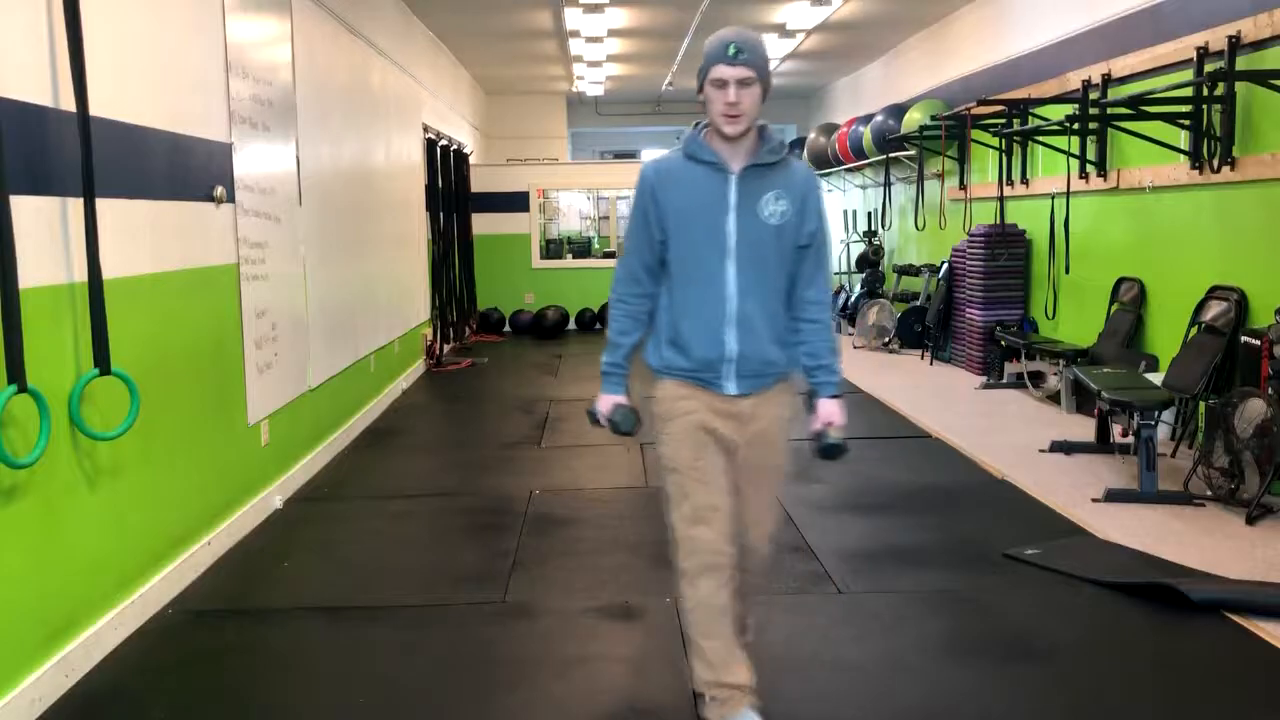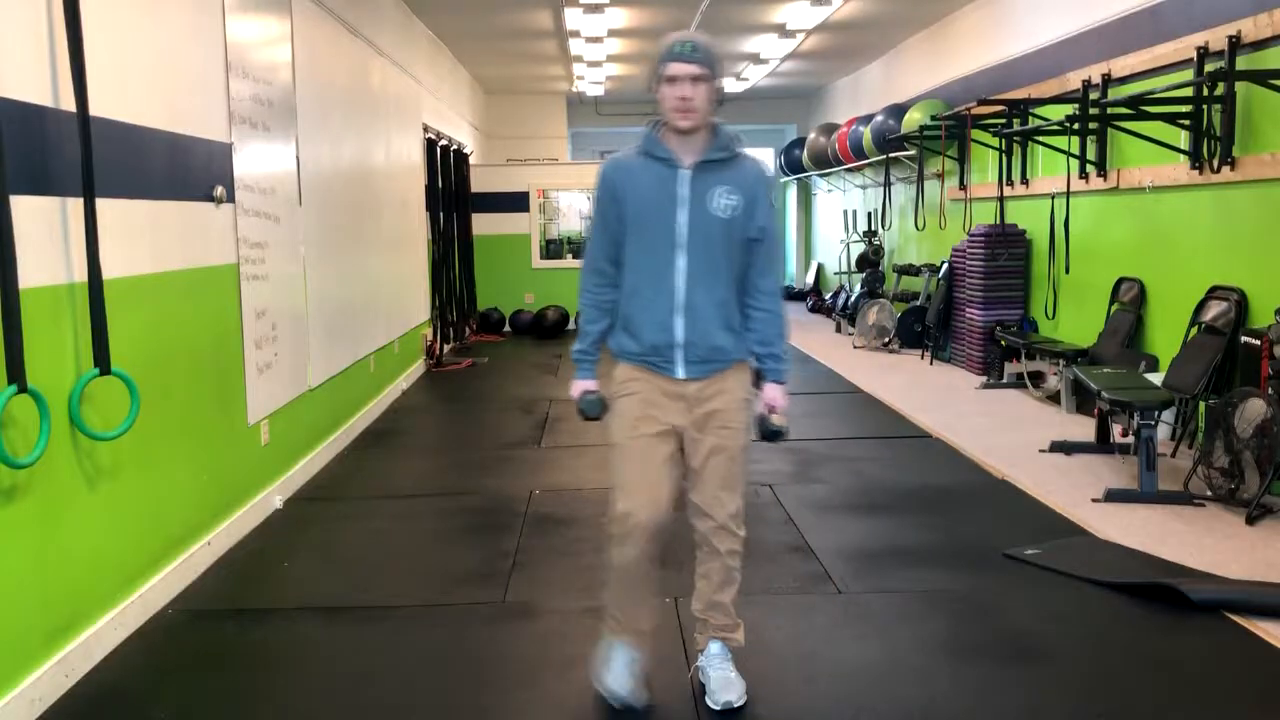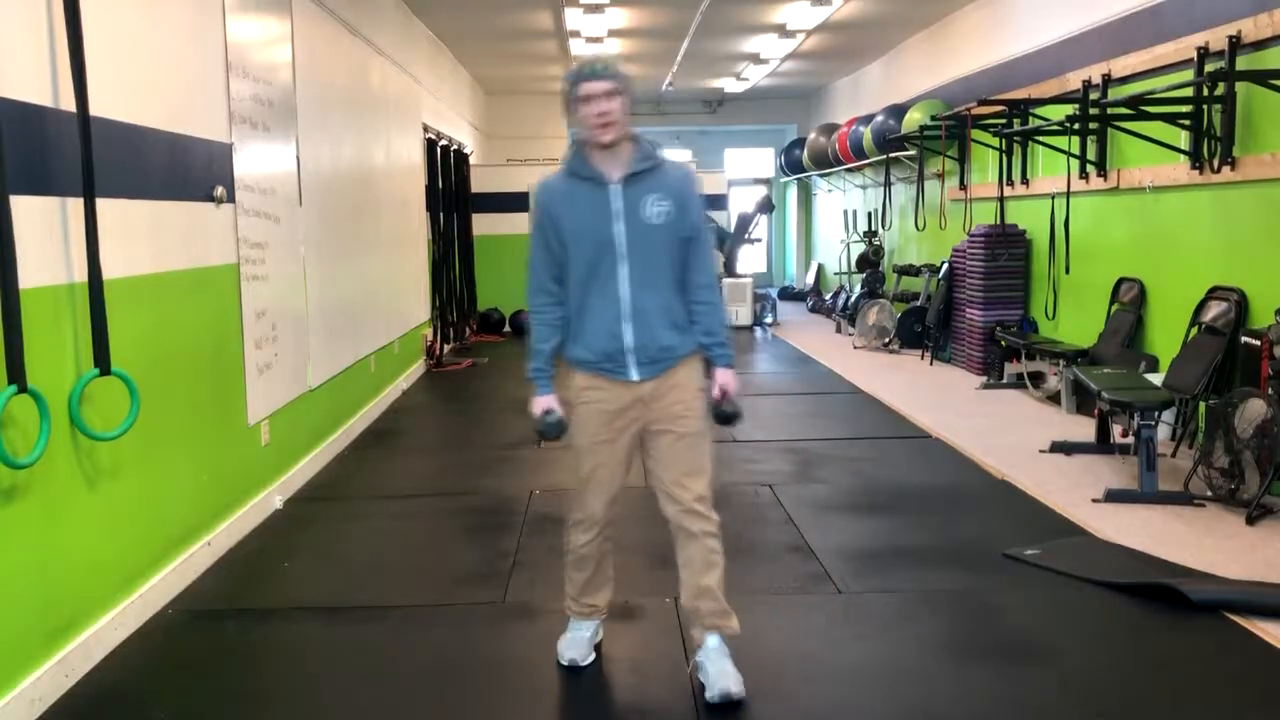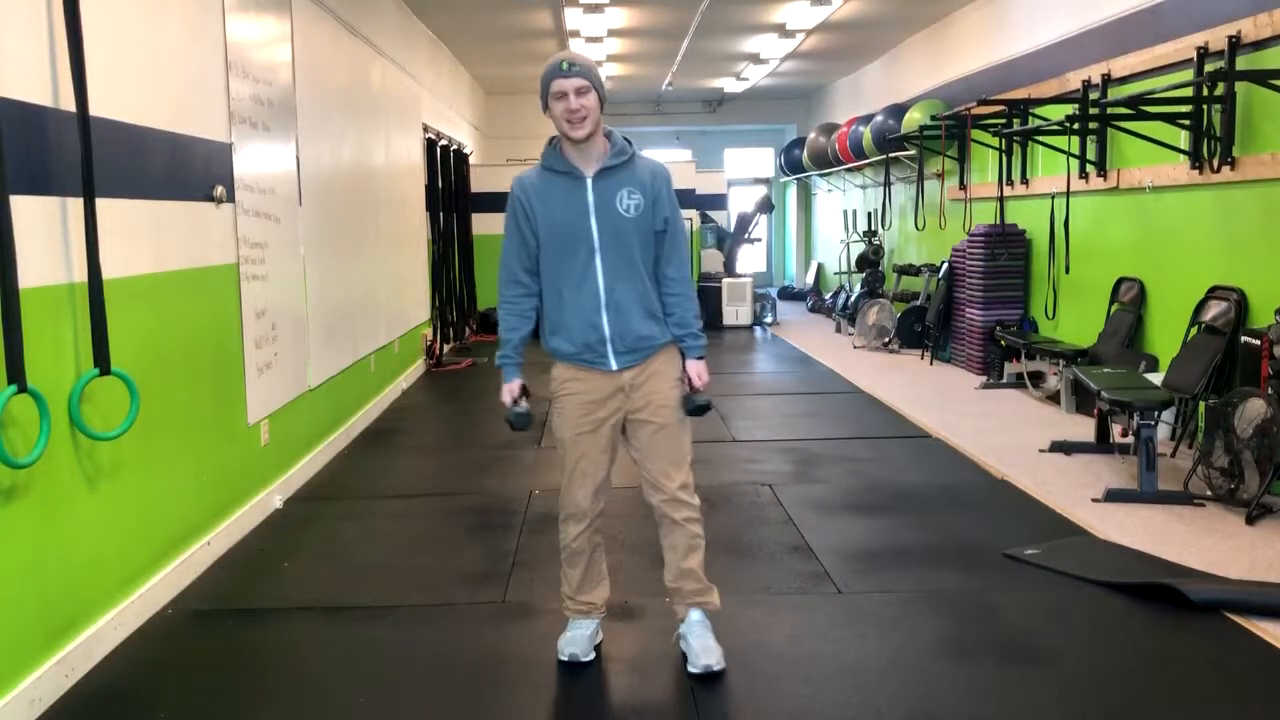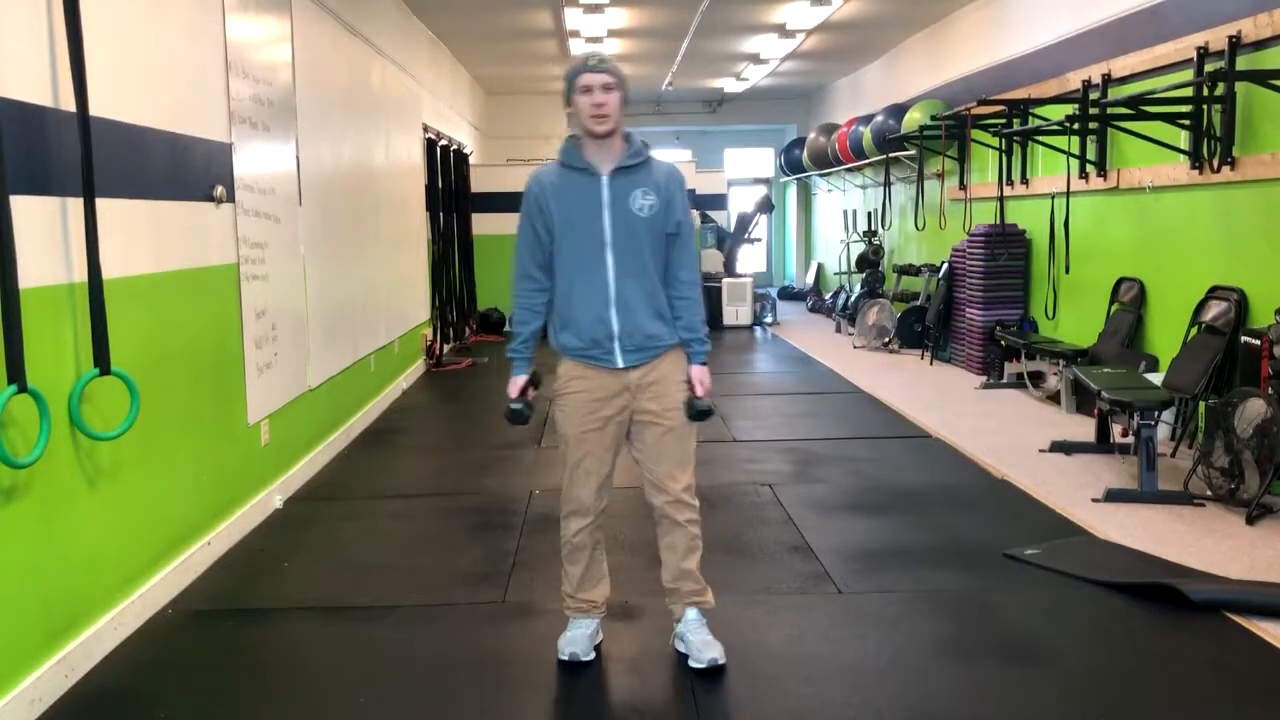
dt=0.3s
person 1, frame 1
left shoulder: (796, 183)
right shoulder: (662, 180)
left elbow: (813, 293)
right elbow: (635, 287)
left wrist: (827, 387)
right wrist: (613, 377)
left hip: (767, 394)
right hip: (685, 394)
left knee: (753, 542)
right knee: (705, 549)
left ankle: (725, 645)
person 1, frame 2
left shoulder: (748, 178)
right shoulder: (621, 175)
left elbow: (764, 286)
right elbow: (600, 278)
left wrist: (773, 373)
right wrist: (585, 364)
left hip: (723, 379)
right hip: (640, 376)
left knee: (721, 522)
right knee: (636, 517)
left ankle: (715, 646)
right ankle: (623, 638)
person 1, frame 3
left shoulder: (676, 182)
right shoulder: (554, 196)
left elbow: (701, 279)
right elbow: (545, 295)
left wrist: (720, 358)
right wrist: (540, 380)
left hip: (675, 374)
right hip: (596, 381)
left knee: (693, 510)
right knee: (590, 513)
left ankle: (712, 640)
right ankle: (584, 617)
person 1, frame 4
left shoulder: (650, 177)
right shoulder: (529, 190)
left elbow: (675, 272)
right elbow: (518, 285)
left wrist: (693, 348)
right wrist: (511, 366)
left hip: (654, 364)
right hip: (577, 373)
left knee: (675, 496)
right knee: (579, 505)
left ankle: (694, 616)
right ankle: (584, 615)
person 1, frame 5
left shoulder: (665, 180)
right shoulder: (546, 187)
left elbow: (684, 276)
right elbow: (532, 281)
left wrist: (698, 355)
right wrist: (521, 362)
left hip: (661, 364)
right hip: (582, 371)
left knee: (675, 498)
right knee: (581, 502)
left ankle: (690, 615)
right ankle: (583, 615)
